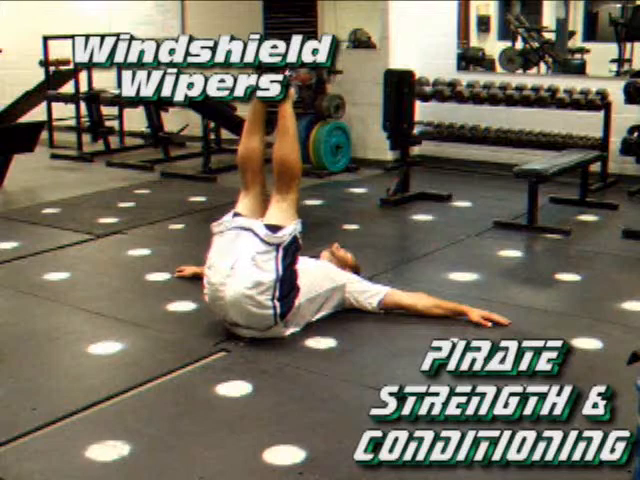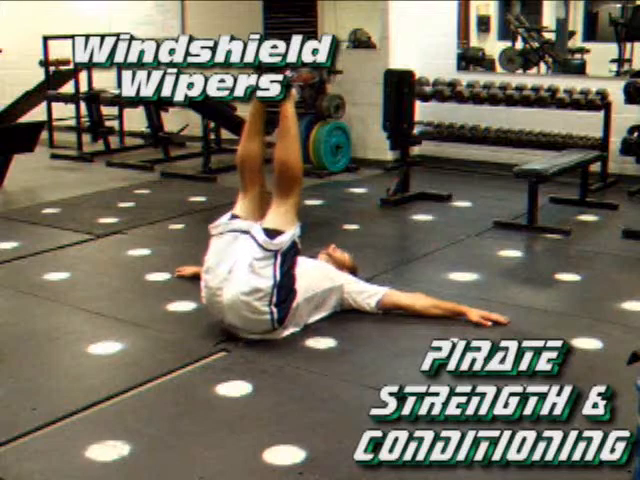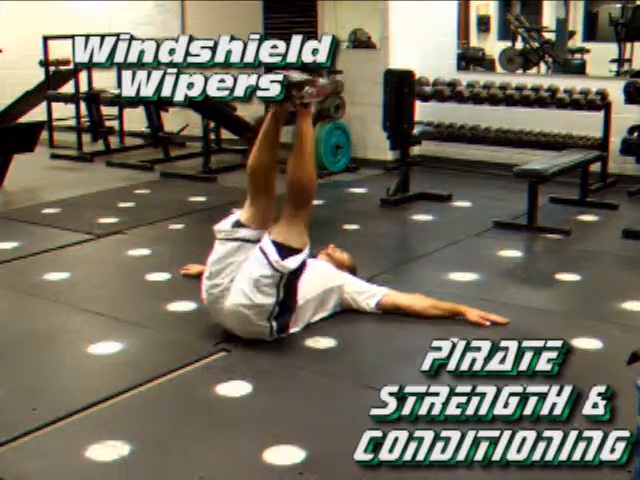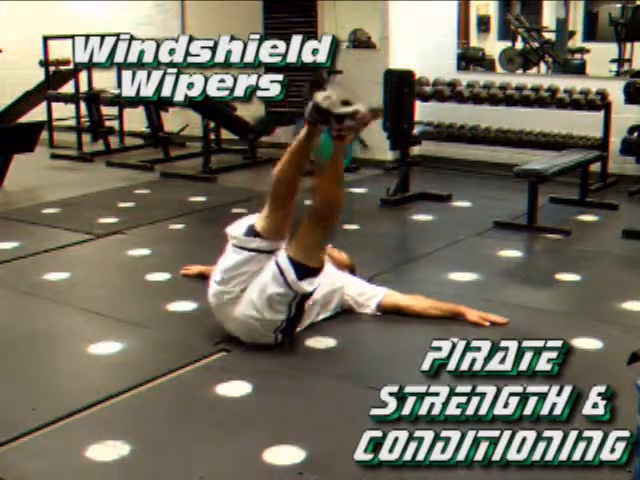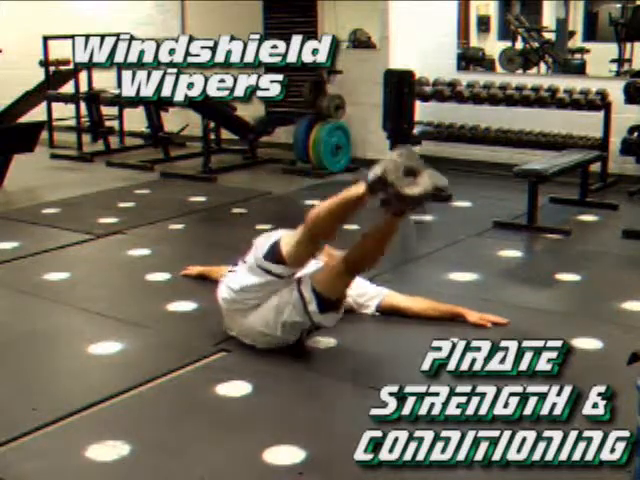
dt=0.4s
person 1, frame 1
left shoulder: (344, 281)
right shoulder: (298, 266)
left elbow: (407, 300)
left wrist: (465, 310)
right wrist: (204, 269)
left hip: (261, 304)
right hip: (223, 288)
left knee: (285, 187)
right knee: (253, 183)
person 1, frame 2
left shoulder: (341, 282)
right shoulder: (296, 267)
left elbow: (407, 300)
left wrist: (465, 311)
right wrist: (204, 268)
left hip: (256, 306)
right hip: (221, 289)
left knee: (286, 189)
right knee: (252, 185)
right ankle: (262, 96)
person 1, frame 3
left shoulder: (342, 282)
right shoulder: (293, 267)
left elbow: (405, 301)
left wrist: (463, 310)
right wrist: (208, 267)
left hip: (256, 313)
right hip: (222, 290)
left knee: (298, 206)
right knee: (261, 195)
right ankle: (278, 105)
person 1, frame 4
left shoulder: (344, 283)
right shoulder: (292, 267)
left elbow: (406, 302)
left wrist: (462, 311)
right wrist: (209, 269)
left hip: (261, 321)
right hip: (228, 294)
left knee: (320, 221)
right knee: (279, 207)
right ankle: (313, 126)
person 1, frame 5
left shoulder: (347, 287)
right shoulder: (295, 264)
left elbow: (406, 303)
right elbow: (237, 270)
left wrist: (462, 312)
right wrist: (204, 269)
left hip: (271, 326)
right hip: (242, 298)
left knee: (351, 263)
right knee: (311, 233)
left ankle: (395, 205)
right ankle: (371, 185)
